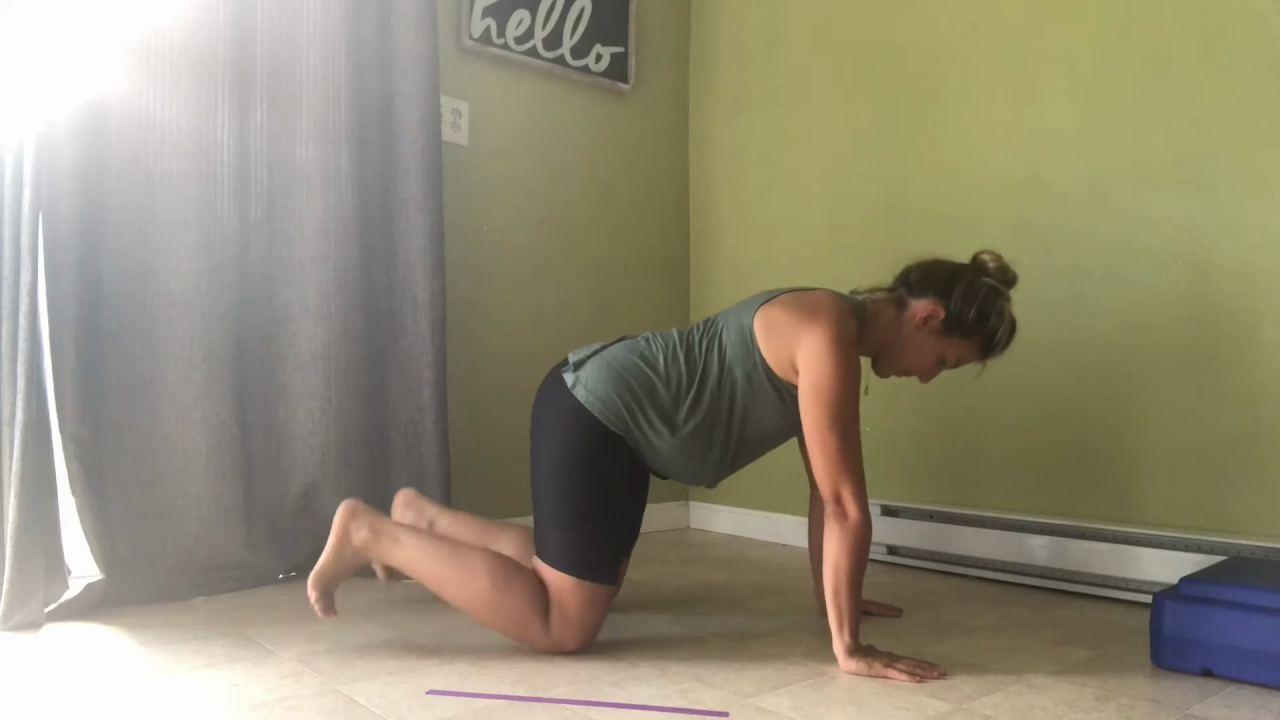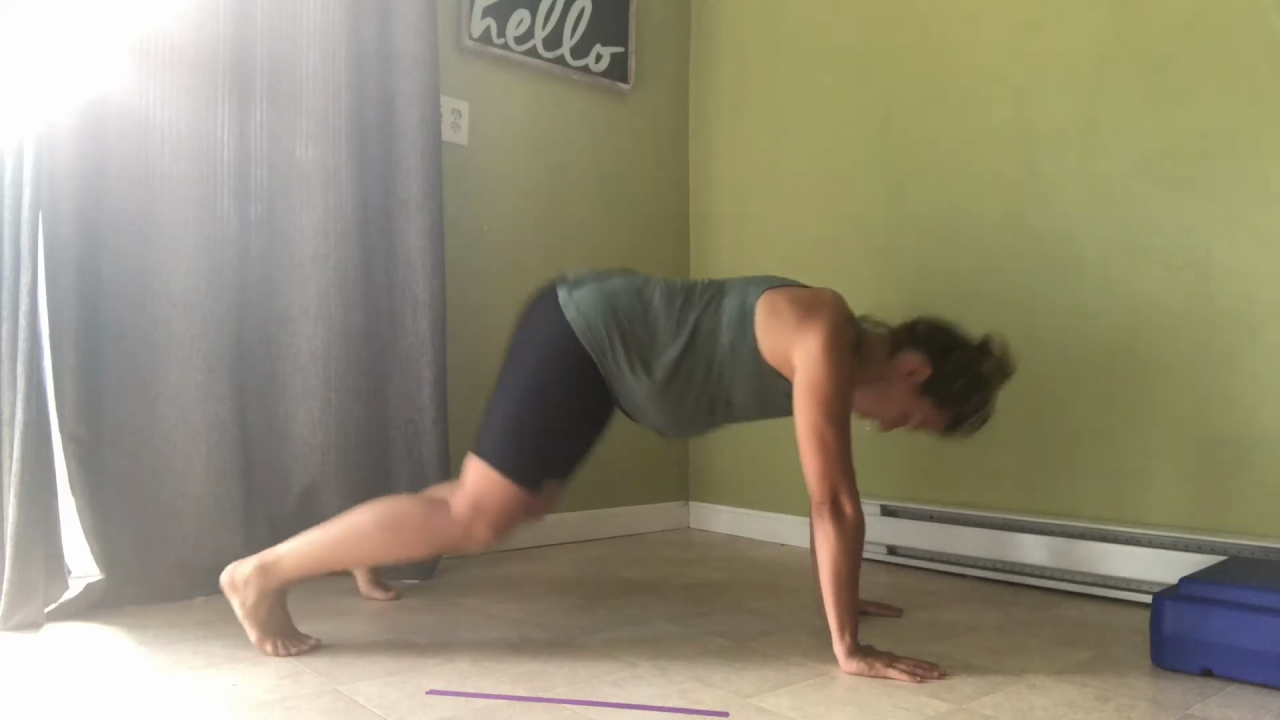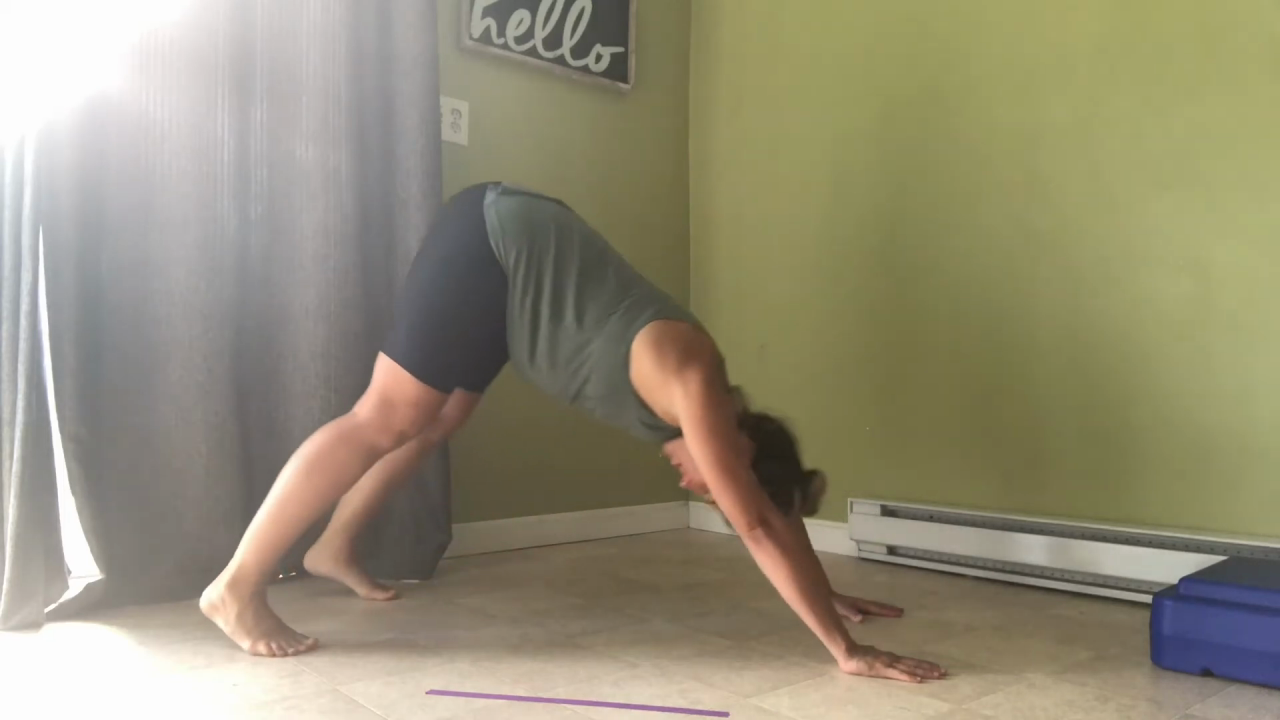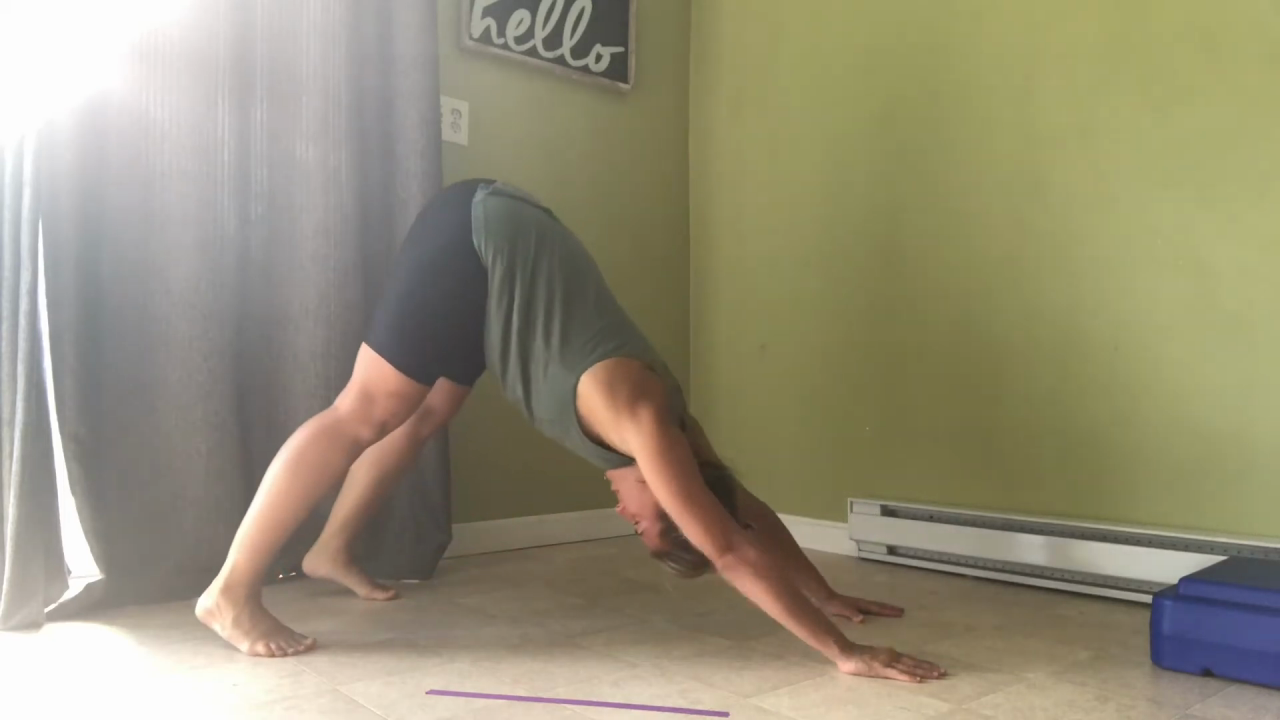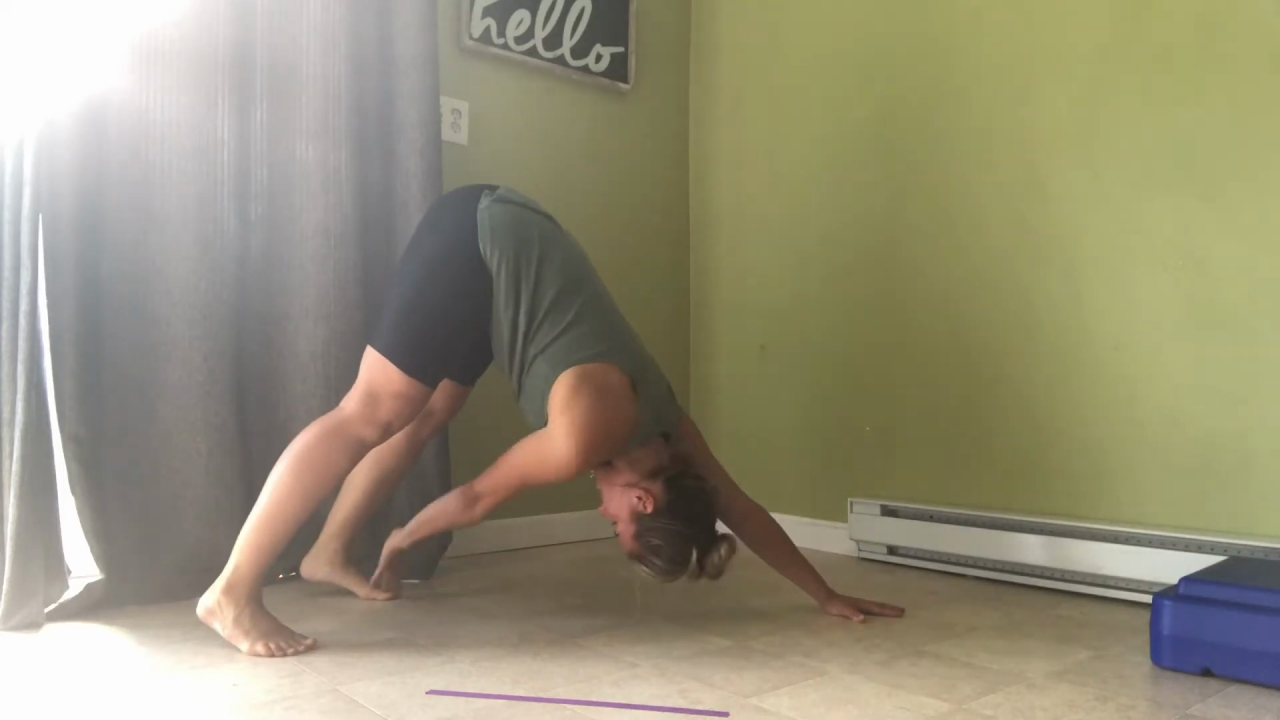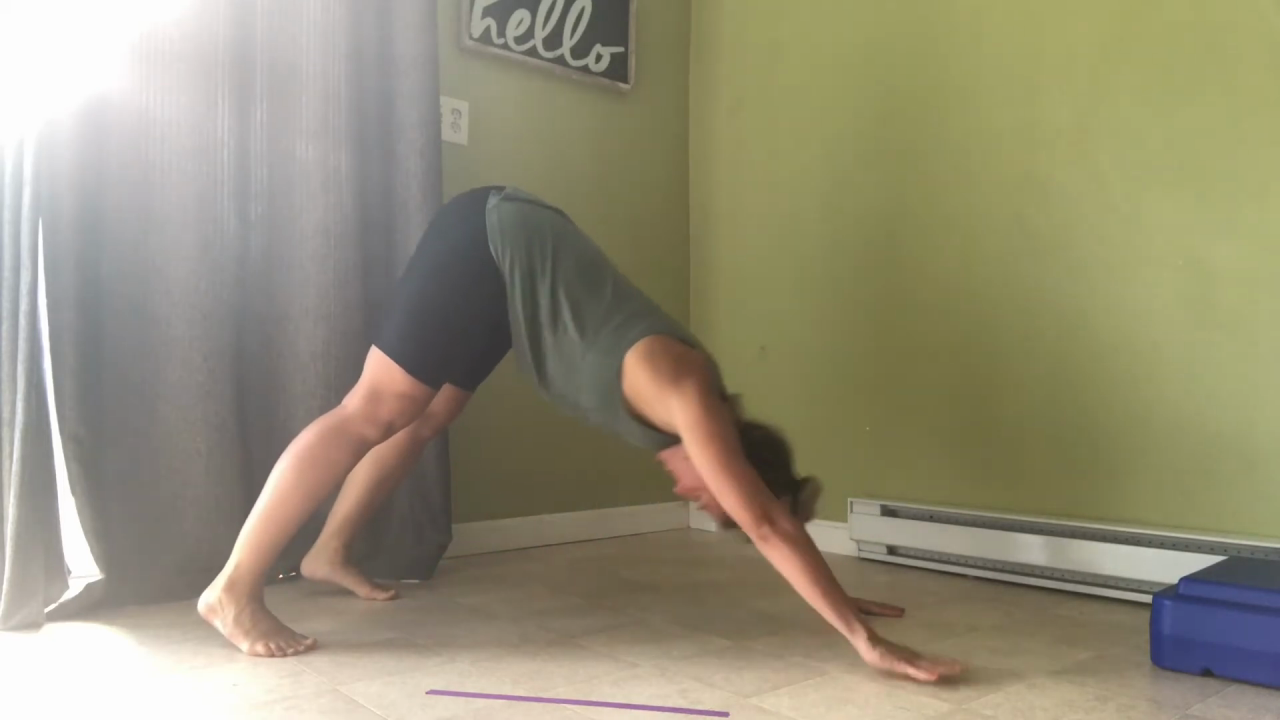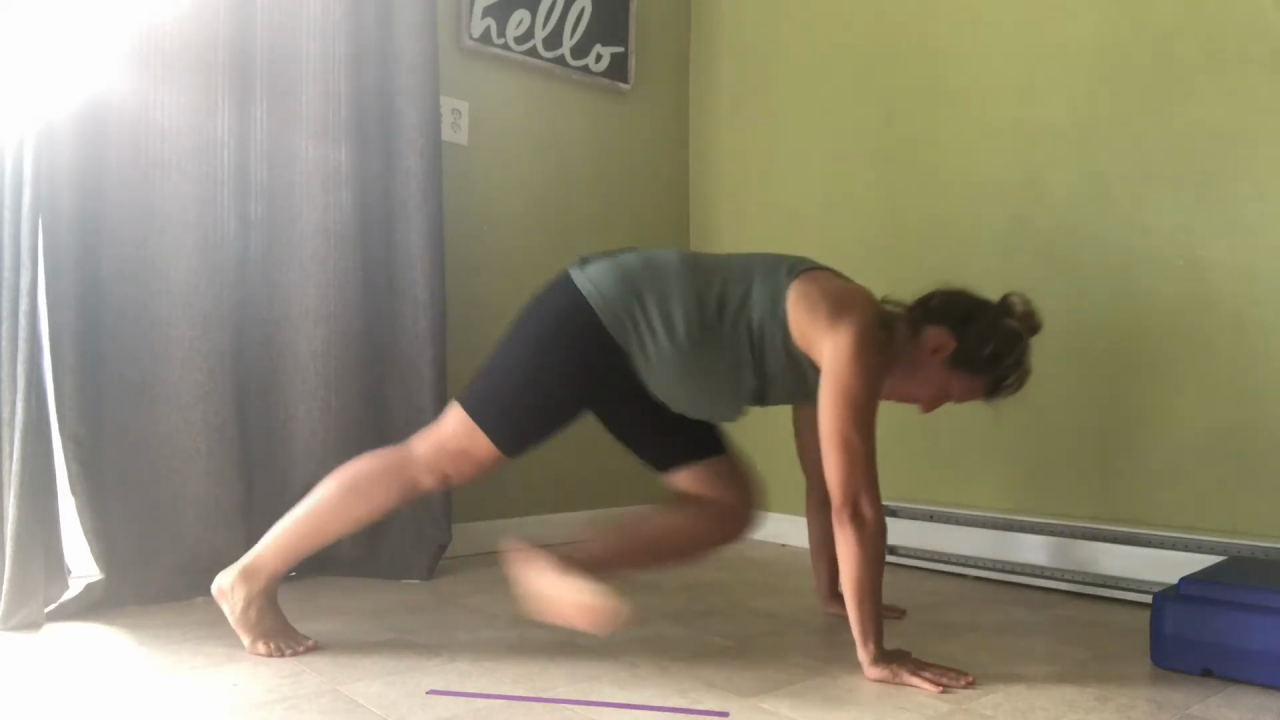
dt=0.7s
person 1, frame 1
left shoulder: (833, 330)
right shoulder: (829, 333)
left elbow: (824, 492)
right elbow: (845, 504)
left wrist: (835, 596)
right wrist: (849, 646)
left hip: (606, 416)
right hip: (594, 413)
left knee: (583, 578)
right knee: (563, 626)
left ankle: (422, 517)
right ankle: (373, 533)
person 1, frame 2
left shoulder: (836, 357)
right shoulder: (827, 340)
left elbow: (827, 501)
right elbow: (834, 507)
left wrist: (841, 599)
right wrist: (847, 646)
left hip: (595, 336)
right hip: (582, 330)
left knee: (517, 502)
right knee: (474, 517)
left ankle: (356, 547)
right ankle: (260, 576)
person 1, frame 3
left shoulder: (702, 402)
right shoulder: (692, 384)
left elbow: (771, 512)
right elbow: (757, 526)
left wrist: (829, 598)
right wrist: (844, 649)
left hip: (510, 249)
right hip: (490, 241)
left knee: (436, 420)
right knee: (384, 421)
left ankle: (334, 549)
right ankle: (236, 588)
person 1, frame 4
left shoulder: (669, 427)
right shoulder: (641, 420)
left elbow: (747, 511)
right elbow: (727, 552)
left wrist: (831, 600)
right wrist: (843, 648)
left hip: (498, 243)
right hip: (473, 234)
left knee: (427, 412)
right knee: (366, 413)
left ankle: (331, 551)
right ankle: (232, 594)
person 1, frame 5
left shoulder: (667, 429)
right shoulder: (589, 434)
left elbow: (740, 507)
right elbow: (479, 496)
left wrist: (826, 595)
right wrist: (399, 540)
left hip: (500, 244)
right hip: (477, 239)
left knee: (426, 414)
right knee: (368, 416)
left ankle: (329, 553)
right ankle: (232, 592)
person 1, frame 6
left shoulder: (704, 408)
right shoulder: (688, 397)
left elbow: (773, 513)
right elbow: (767, 526)
left wrist: (836, 598)
right wrist: (866, 643)
left hip: (509, 260)
right hip: (489, 242)
left knee: (426, 414)
right knee: (372, 413)
left ankle: (330, 553)
right ankle: (234, 591)
person 1, frame 7
left shoulder: (836, 354)
right shoulder: (858, 335)
left elbow: (822, 485)
right elbow: (854, 507)
left wrist: (835, 593)
right wrist: (873, 652)
left hip: (629, 351)
right hip: (598, 318)
left knee: (728, 505)
right knee: (437, 459)
left ankle: (562, 563)
right ankle: (250, 580)
